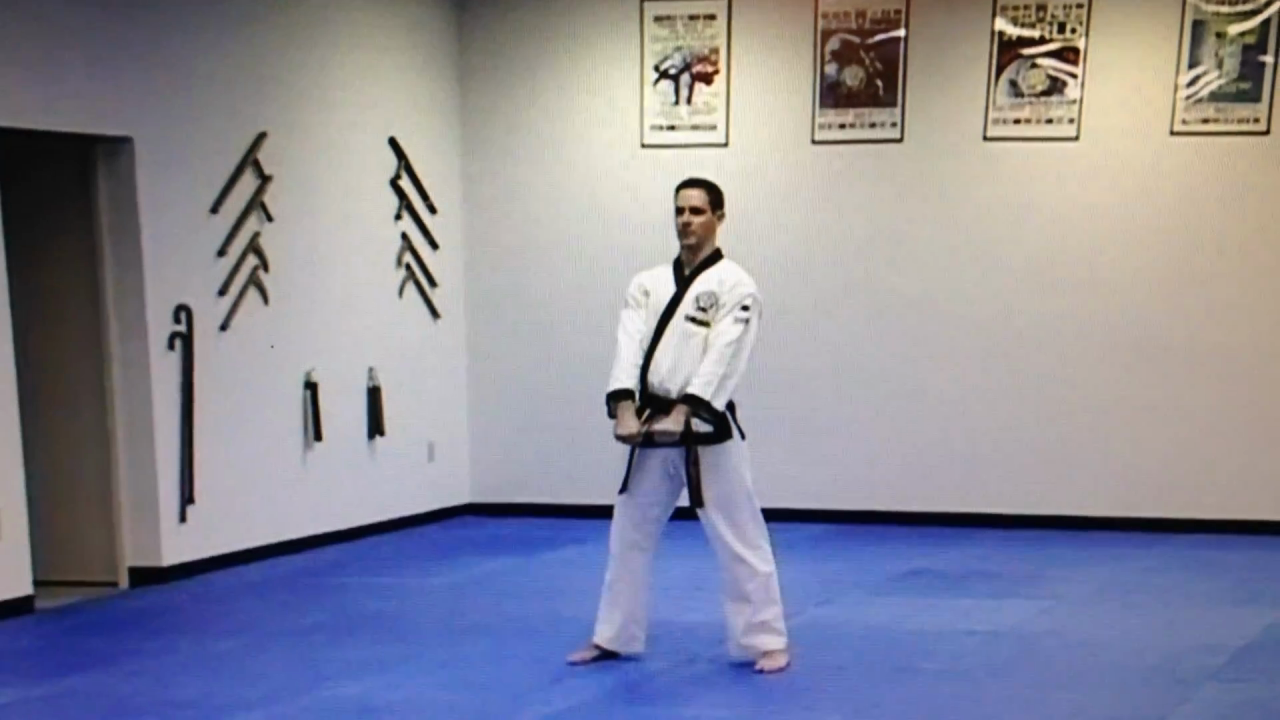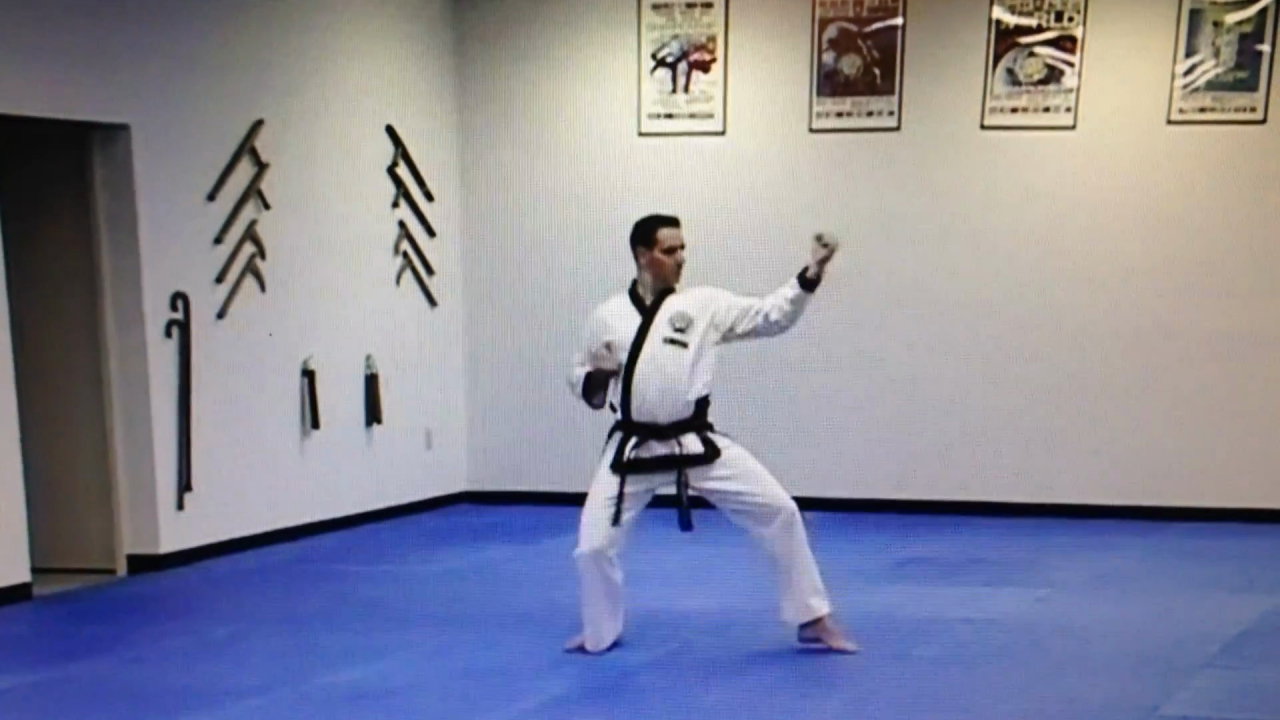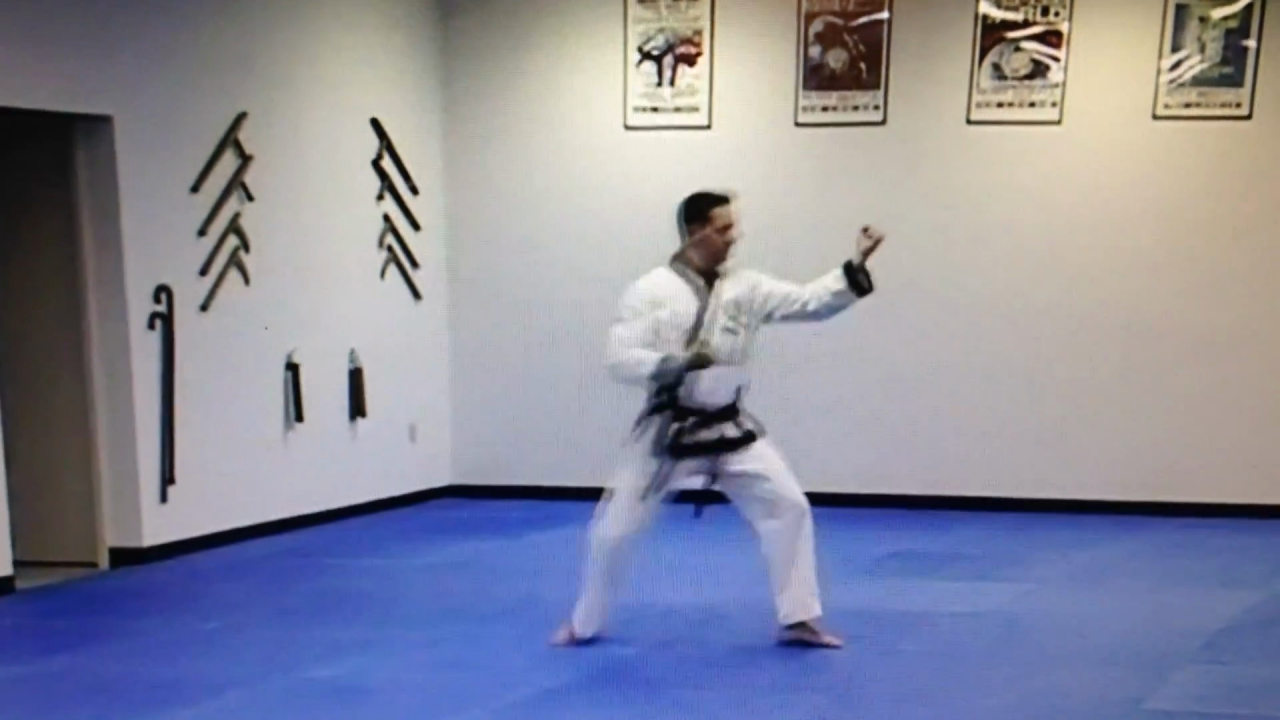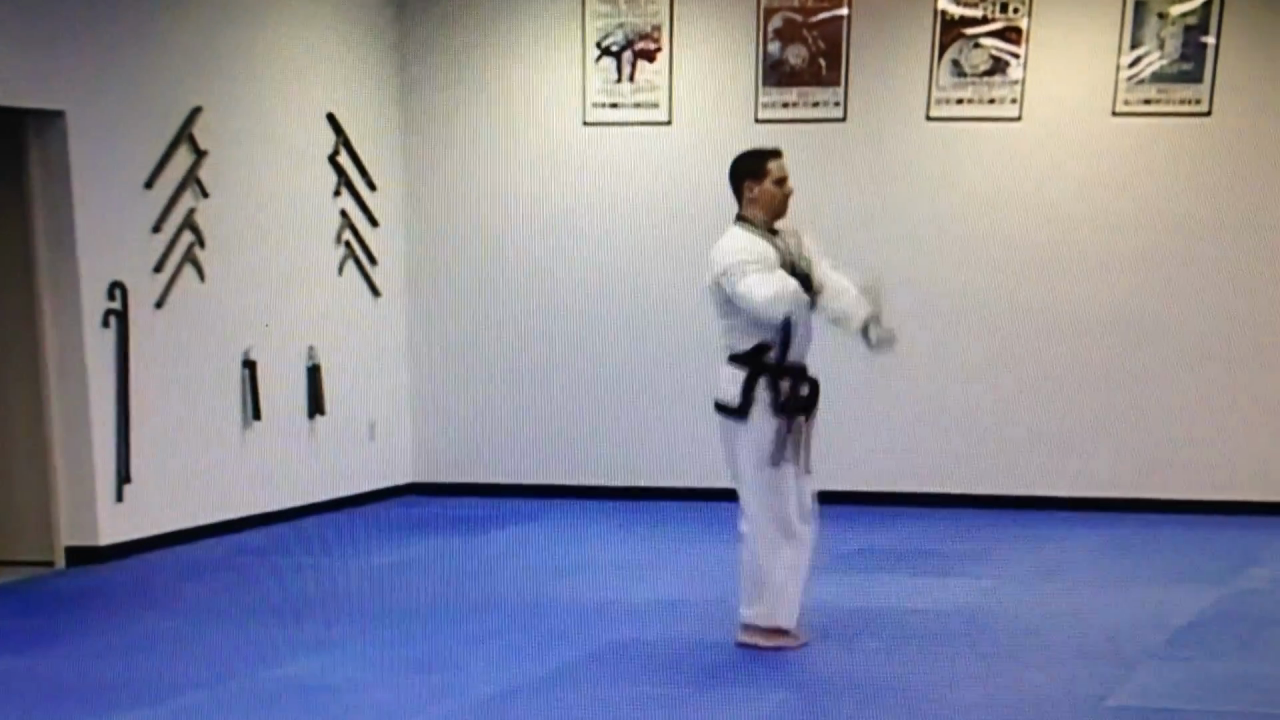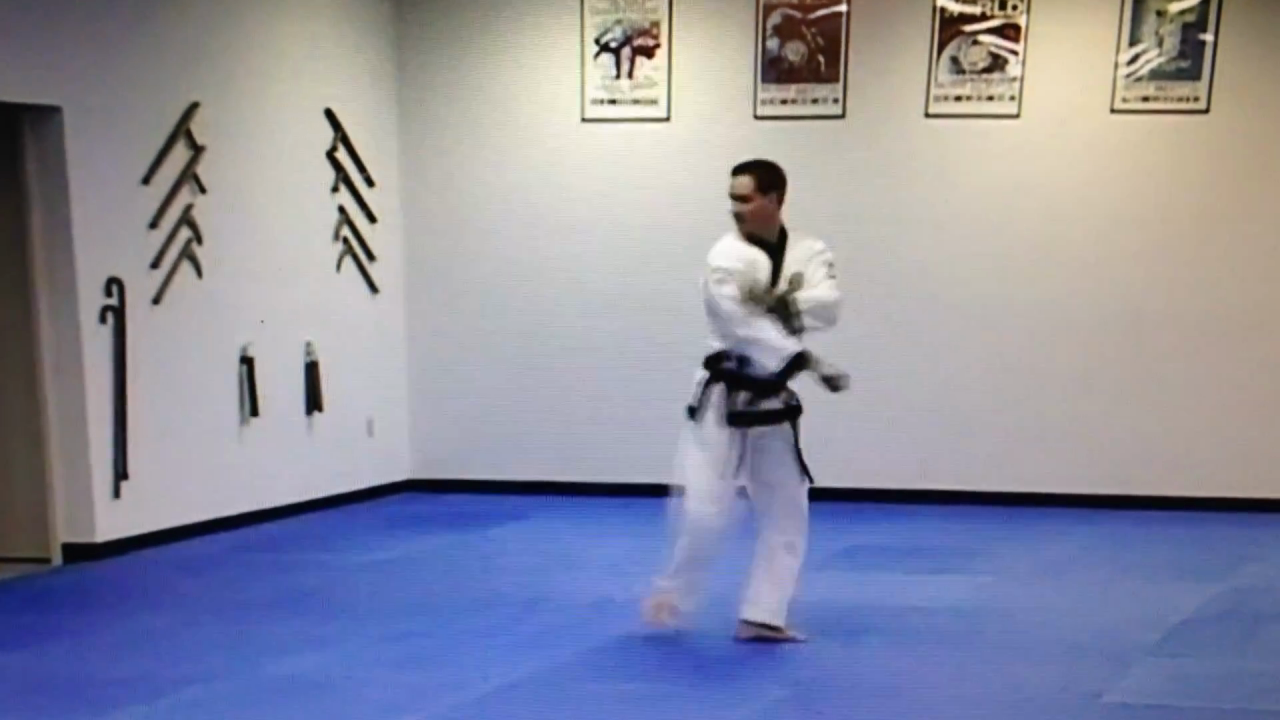
dt=1s
person 1, frame 1
left shoulder: (735, 285)
right shoulder: (647, 283)
left elbow: (723, 359)
right elbow: (629, 348)
left wrist: (683, 413)
right wrist: (625, 408)
left hip: (707, 430)
right hip: (651, 428)
left knee: (738, 539)
right knee: (629, 536)
left ankle: (766, 641)
right ankle: (612, 637)
person 1, frame 2
left shoulder: (704, 304)
right shoulder: (606, 316)
left elbow: (769, 315)
right elbow: (580, 378)
left wrist: (812, 273)
right wrist: (595, 380)
left hip: (696, 444)
right hip: (632, 449)
left knee: (777, 511)
right knee: (594, 545)
left ankle: (813, 619)
right ankle: (600, 631)
person 1, frame 3
left shoulder: (744, 286)
right shoulder: (650, 292)
left elbow: (811, 302)
right elbow: (621, 361)
left wrist: (857, 264)
right wrist: (676, 361)
left hip: (729, 429)
right hip: (669, 431)
left knee: (787, 509)
right knee: (616, 530)
left ankle: (798, 620)
right ankle: (583, 622)
person 1, frame 4
left shoulder: (788, 243)
right shoulder: (734, 251)
left elbow: (831, 288)
right elbow: (771, 307)
left wrist: (867, 319)
right wrist: (803, 278)
left hip: (785, 392)
right hip: (755, 395)
left knee: (797, 511)
right knee: (769, 513)
left ankle: (774, 615)
right ankle: (760, 621)
person 1, frame 5
left shoulder: (808, 251)
right shoulder: (726, 258)
left elbow: (826, 305)
right elbow: (748, 325)
left wrist: (780, 301)
right wrist: (814, 365)
left hip: (774, 403)
right hip: (725, 398)
left knee: (787, 514)
right knee: (708, 510)
left ankle: (763, 616)
right ankle: (670, 594)
